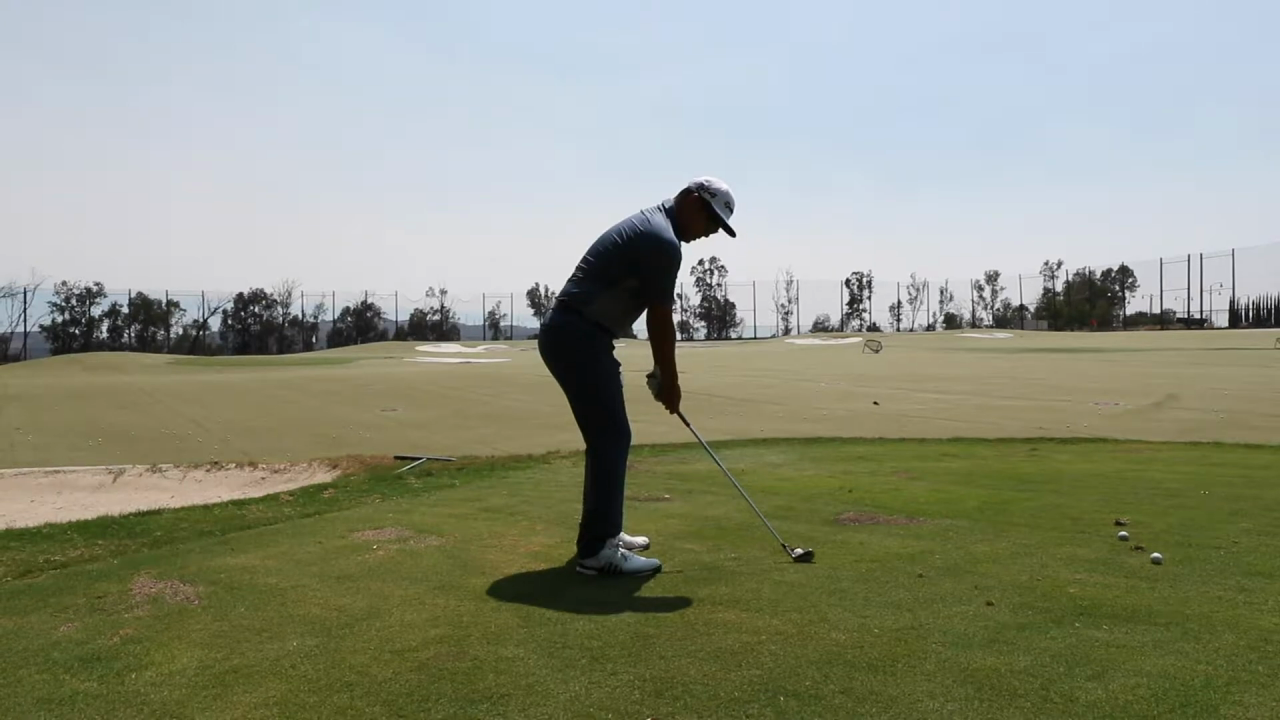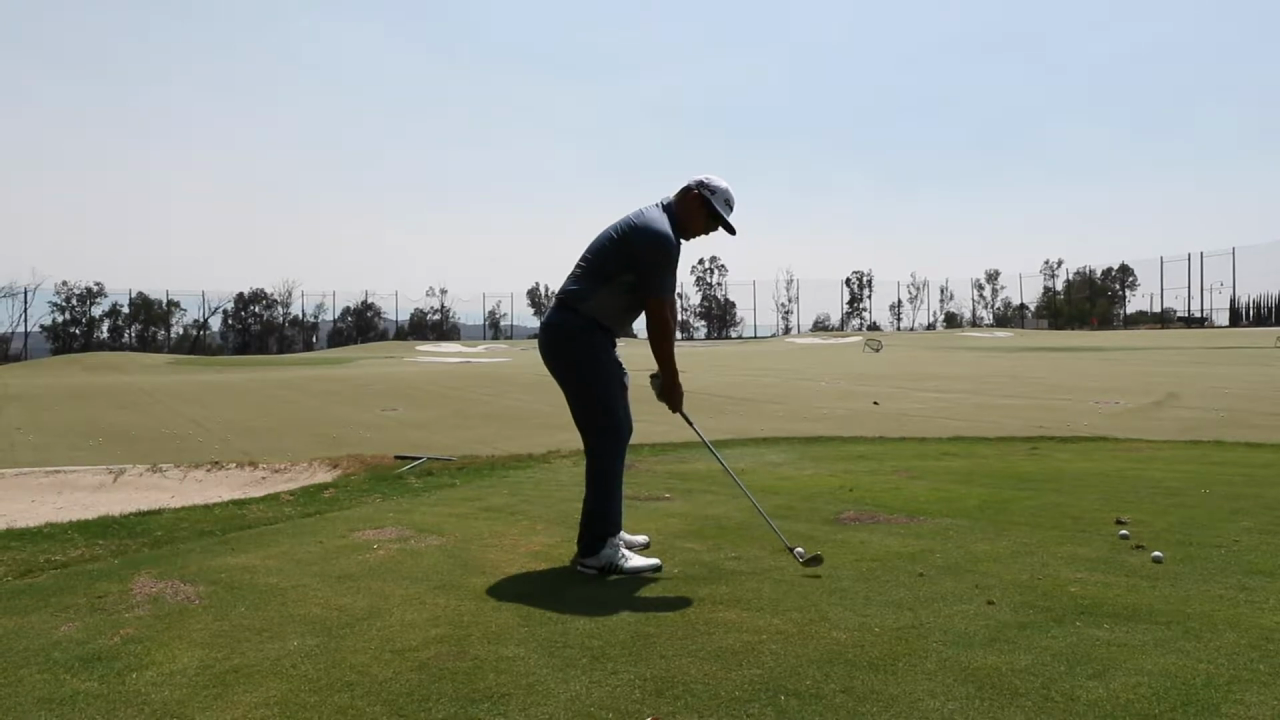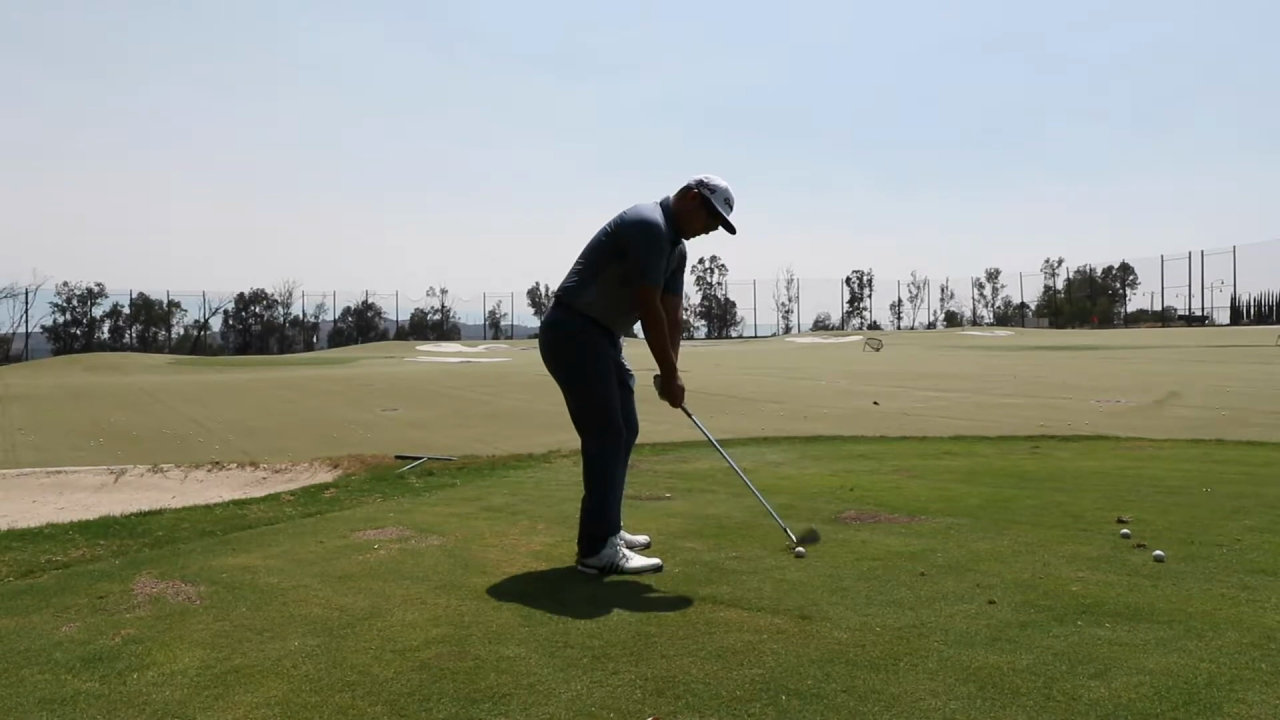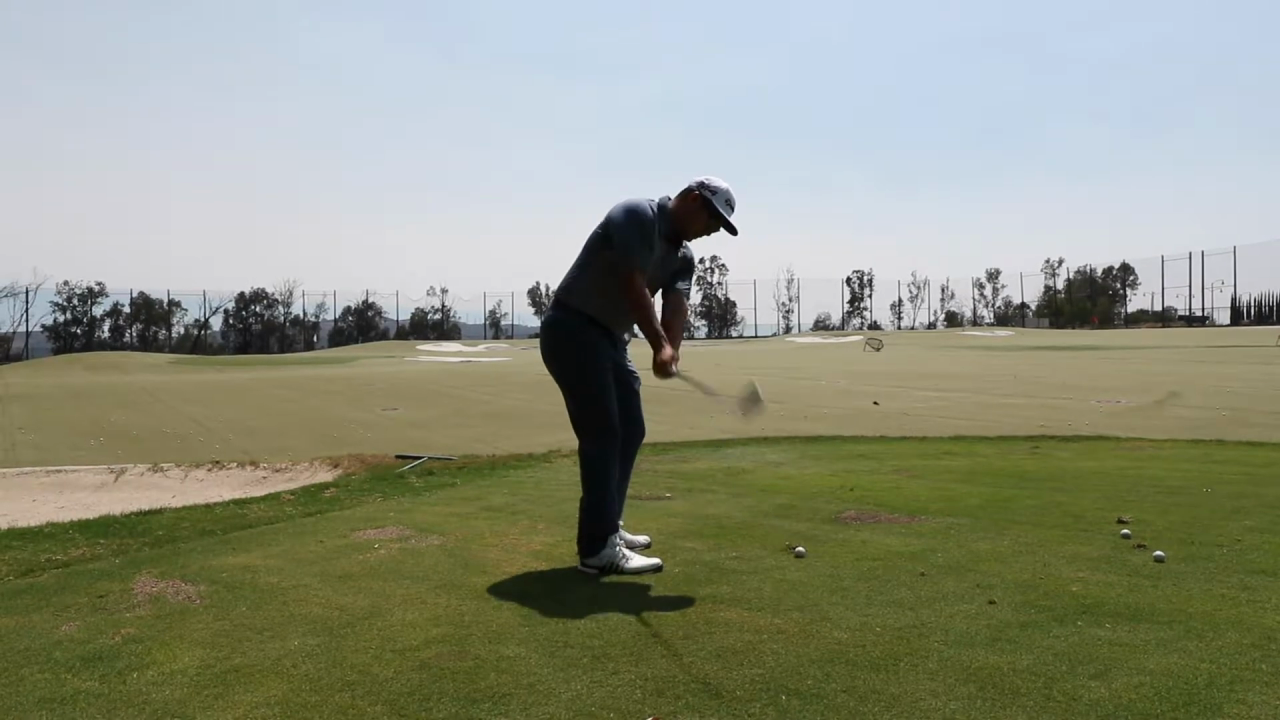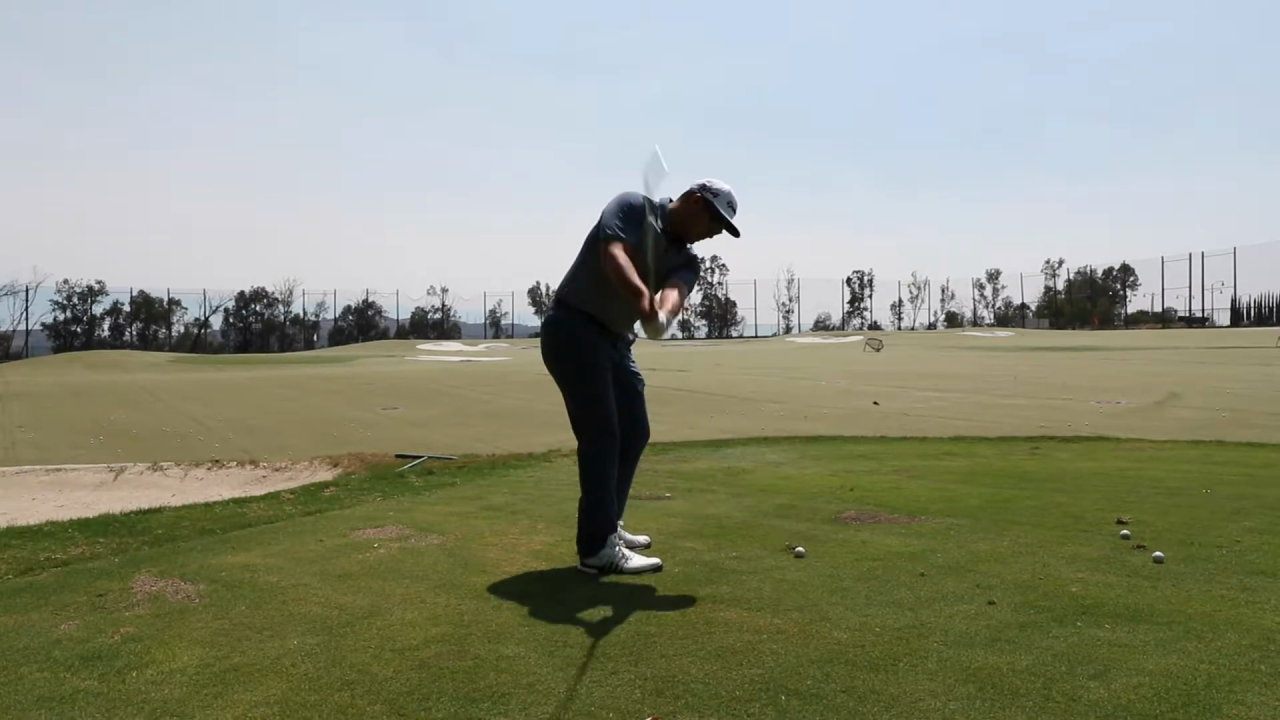
dt=0.3s
person 1, frame 1
left shoulder: (652, 227)
right shoulder: (662, 241)
left elbow: (659, 315)
right elbow: (661, 321)
left wrist: (661, 372)
right wrist: (670, 381)
left hip: (577, 335)
right hip: (577, 338)
left knee: (609, 435)
right knee: (611, 438)
left ankle: (603, 532)
right ankle: (597, 550)
person 1, frame 2
left shoulder: (660, 232)
right shoulder: (656, 234)
left elbow: (667, 310)
right elbow: (657, 317)
left wrist: (665, 372)
right wrist: (671, 379)
left hip: (587, 336)
right hip: (574, 335)
left knee: (614, 432)
right knee: (608, 436)
left ankle: (603, 530)
right ankle: (597, 549)
person 1, frame 3
left shoulder: (676, 247)
right shoulder: (647, 224)
left elbow: (671, 310)
right elbow: (649, 307)
left wrist: (670, 369)
right wrist: (669, 374)
left hip: (602, 337)
right hip: (572, 333)
left knee: (622, 432)
right knee: (605, 435)
left ankle: (605, 530)
right ankle: (598, 548)
person 1, frame 4
left shoulder: (683, 256)
right shoulder: (637, 215)
left elbow: (677, 308)
right elbow: (633, 287)
left wrist: (670, 350)
right wrist: (659, 346)
left hip: (609, 337)
right hip: (572, 331)
left knee: (629, 432)
right knee: (603, 434)
left ankle: (606, 528)
right ankle: (597, 548)
person 1, frame 5
left shoulder: (687, 260)
right shoulder: (634, 208)
left elbow: (673, 293)
right elbow: (612, 254)
left wrist: (660, 315)
right wrist: (641, 296)
left hip: (614, 338)
right hip: (572, 329)
left knee: (633, 434)
right knee: (601, 434)
left ankle: (606, 527)
right ankle: (597, 548)
